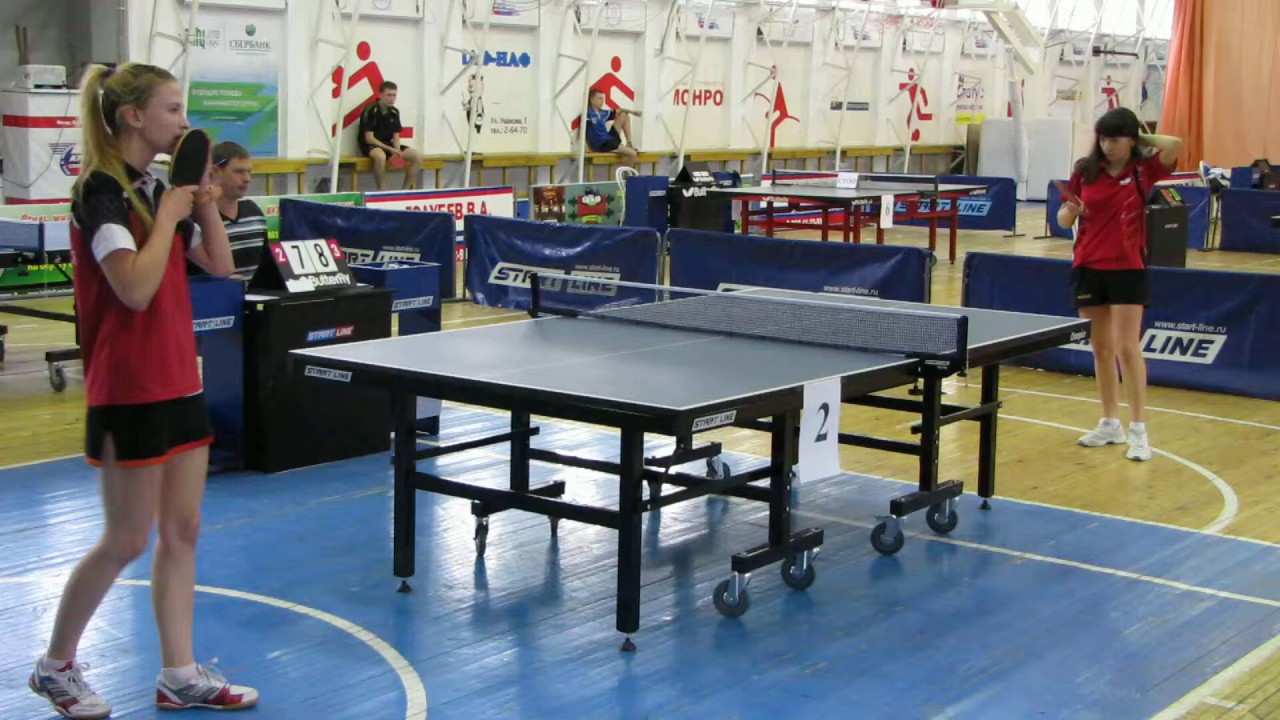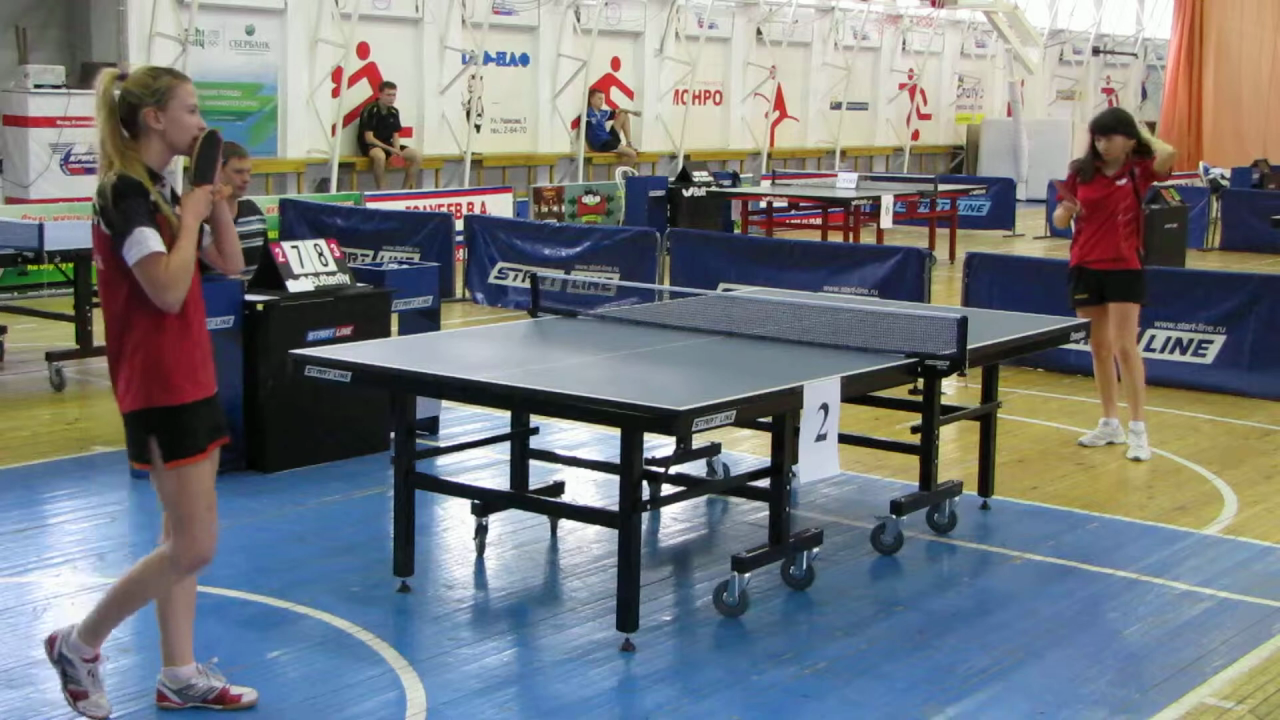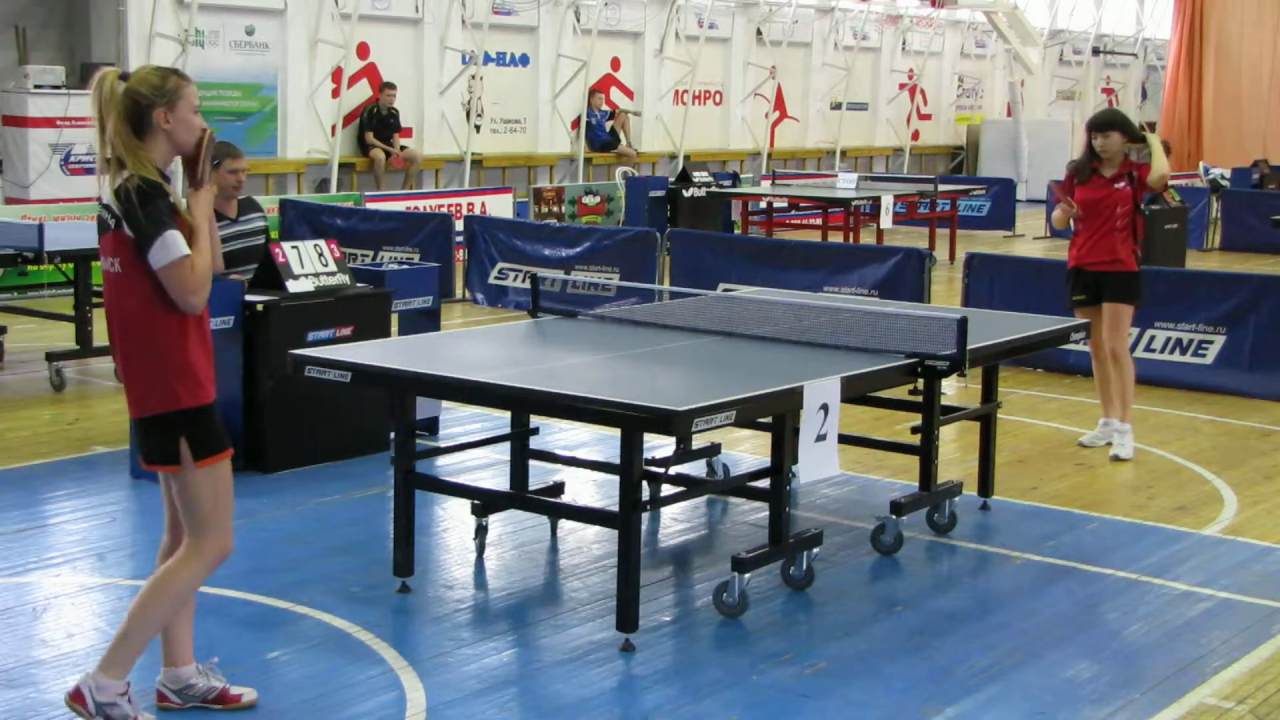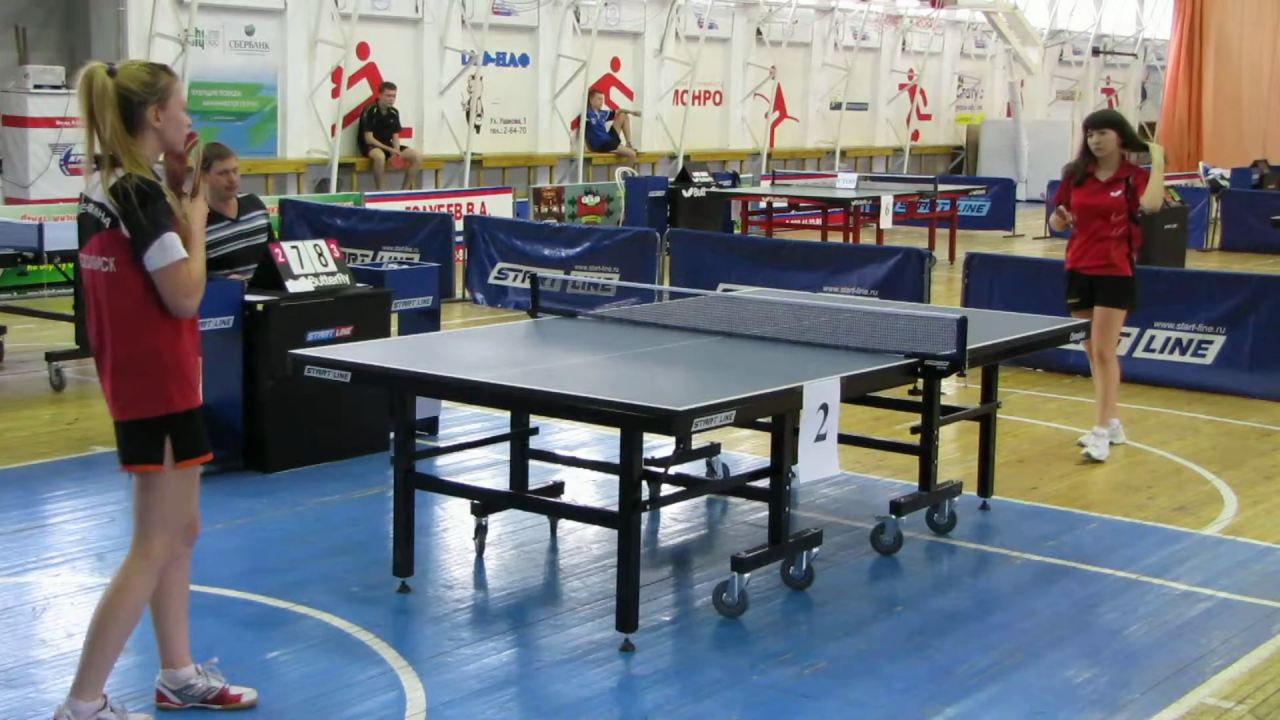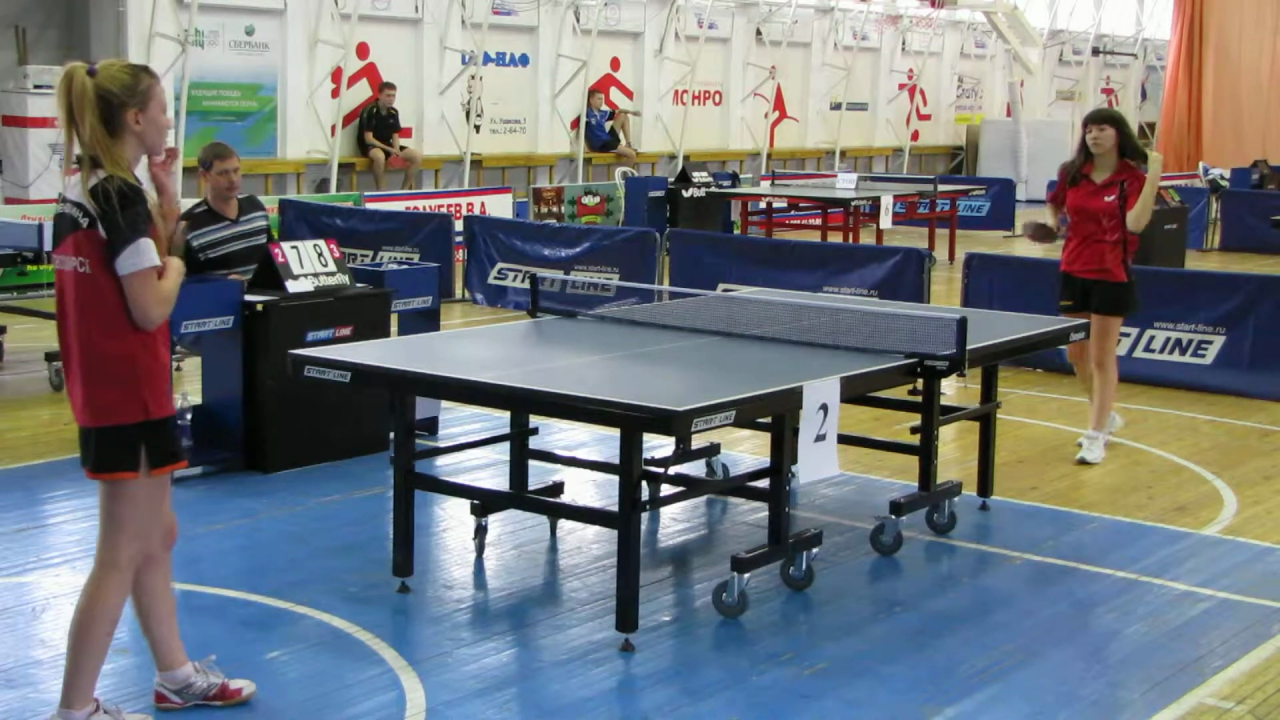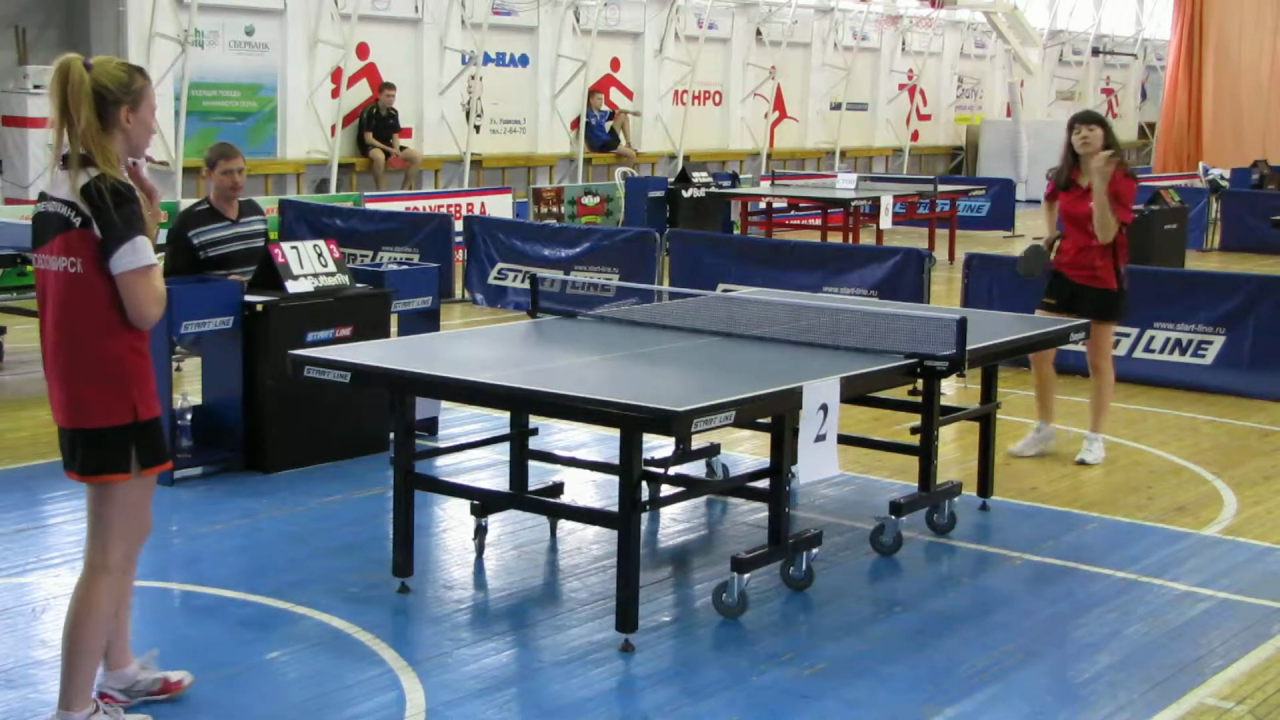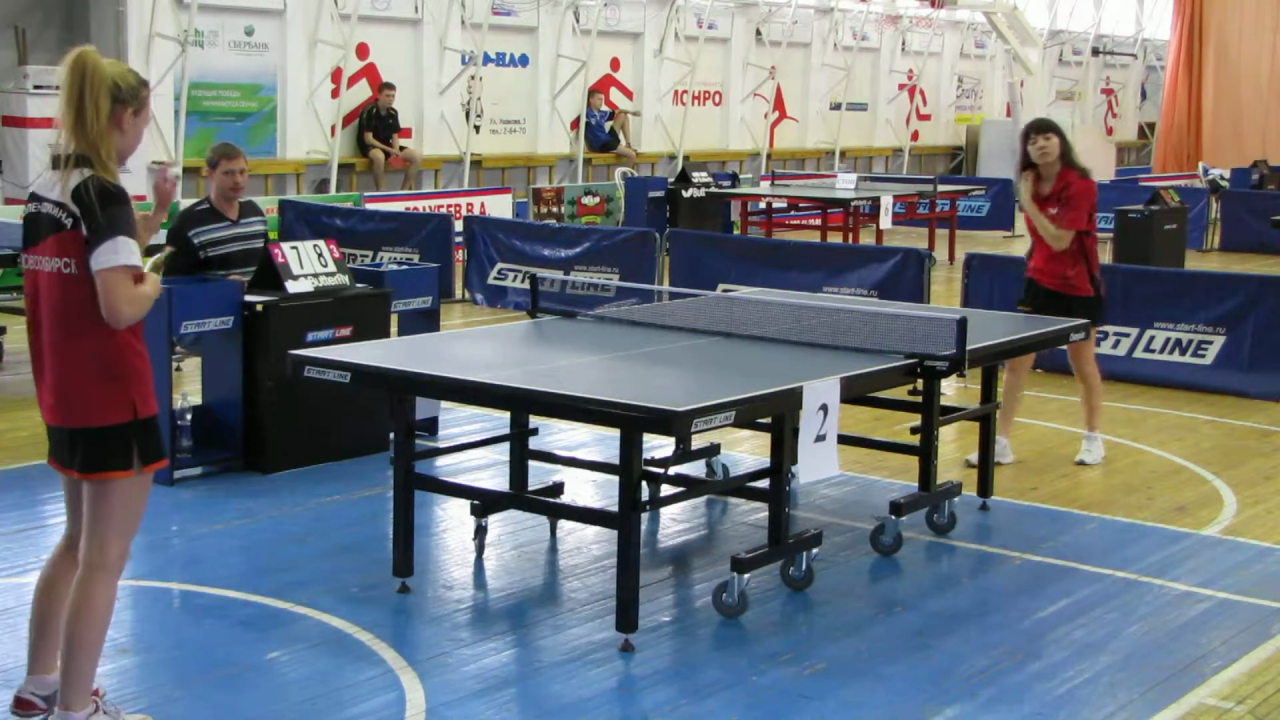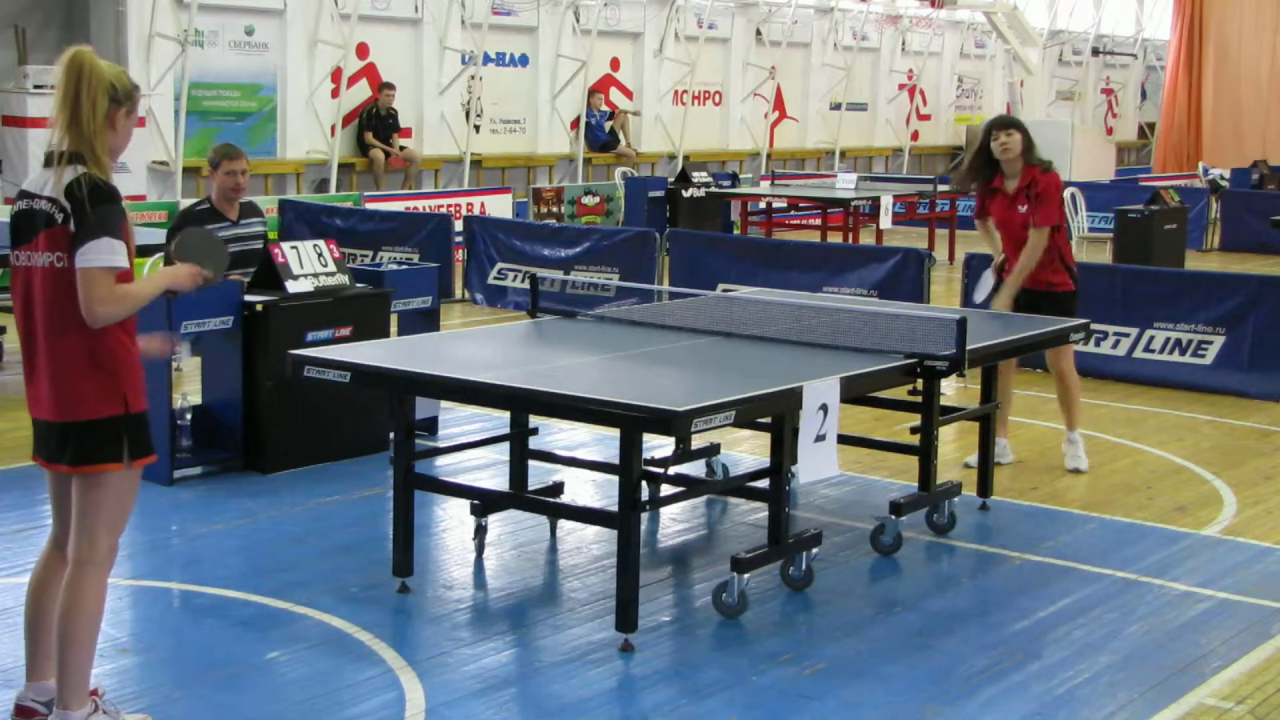
dt=0.3s
person 1, frame 1
left shoulder: (158, 187)
right shoulder: (99, 188)
left elbow: (221, 265)
right elbow: (135, 287)
left wrist: (204, 200)
right wrist: (169, 216)
left hip: (180, 379)
right hip: (130, 389)
left knee: (182, 532)
right knee: (127, 540)
right ankle: (56, 663)
person 1, frame 2
left shoulder: (164, 189)
right shoulder: (123, 191)
left elbow: (230, 264)
right elbow: (168, 291)
left wrist: (216, 200)
right wrist: (191, 217)
left hip: (191, 381)
right hip: (159, 389)
left knee: (186, 541)
right knee: (194, 547)
right ankle: (79, 643)
person 1, frame 3
left shoulder: (133, 186)
right shoulder: (144, 193)
left elbow: (211, 263)
right elbow: (194, 293)
left wrist: (201, 200)
right wrist: (199, 214)
left hip: (163, 385)
right hip: (175, 388)
left knee: (185, 537)
right knee: (208, 546)
person 1, frame 4
left shoulder: (106, 185)
right shoulder: (140, 193)
left elbow: (153, 268)
right elbow: (185, 297)
left wrist: (178, 191)
right wrist: (195, 223)
left hip: (137, 384)
right hip: (159, 389)
left knee: (178, 535)
right knee: (153, 550)
person 1, frame 5
left shoulder: (79, 189)
right shoulder: (120, 194)
right elbow: (151, 310)
left wrist: (164, 202)
right wrist: (177, 270)
left hip: (101, 391)
right hip: (129, 397)
left knee: (156, 537)
right knee: (120, 558)
person 1, frame 6
left shoulder: (58, 189)
right shoulder: (111, 194)
right elbow: (146, 309)
left wrist: (147, 215)
right wrist: (157, 269)
left hip: (77, 394)
right hip: (116, 397)
left knee: (127, 535)
right knee: (109, 558)
person 1, frame 7
left shoulder: (44, 191)
right shoulder: (101, 193)
right elbow: (120, 306)
left wrist: (149, 224)
right wrist: (153, 283)
left hip: (63, 397)
right hip: (111, 399)
left knee: (77, 543)
right knee: (104, 559)
person 1, frame 8
right shoulder: (93, 193)
right elbow: (99, 305)
left wrist: (134, 340)
right wrist: (167, 278)
right hip: (101, 398)
left knee: (65, 543)
right knee: (93, 556)
person 2, frame 1
left shoulder: (1143, 171)
right shoulder: (1084, 171)
left elbow: (1175, 144)
right elbow: (1063, 220)
left wrist: (1142, 138)
right wrist: (1070, 210)
left hip: (1127, 269)
right hip: (1088, 268)
left knee: (1127, 348)
right knee: (1100, 348)
left ankle: (1138, 430)
right ankle: (1110, 423)
person 2, frame 2
left shoulder: (1139, 171)
right shoulder: (1080, 171)
left elbow: (1168, 153)
right elbow: (1059, 221)
left wrist: (1144, 137)
right wrist: (1066, 210)
left hip: (1124, 269)
right hip: (1085, 268)
left knee: (1125, 347)
right knee: (1099, 348)
left ankle: (1137, 429)
right ankle: (1110, 423)
person 2, frame 3
left shoulder: (1137, 172)
right shoulder: (1078, 172)
left elbow: (1161, 177)
right elbow: (1058, 222)
left wrist: (1154, 142)
right wrist: (1064, 212)
left hip: (1121, 269)
right hip: (1083, 268)
left knee: (1116, 347)
right knee: (1096, 349)
left ankle: (1124, 429)
right ankle: (1108, 422)
person 2, frame 4
left shoulder: (1135, 177)
right shoulder: (1075, 175)
left elbow: (1152, 205)
right elbow: (1057, 223)
left wrist: (1157, 160)
right wrist: (1061, 218)
left hip: (1115, 273)
right hip: (1079, 271)
left knee: (1104, 351)
right knee: (1093, 352)
left ankle: (1101, 432)
right ankle: (1111, 424)
person 2, frame 5
left shoulder: (1134, 178)
right shoulder: (1071, 173)
left elbow: (1136, 224)
right elbow: (1054, 208)
left wrist: (1154, 173)
right wrist: (1053, 227)
left hip: (1111, 277)
right hip: (1073, 272)
left knee: (1102, 356)
right knee: (1074, 355)
left ankle: (1094, 436)
right ankle: (1108, 415)
person 2, frame 6
left shoulder: (1121, 181)
right shoulder: (1062, 177)
left elbow: (1105, 235)
left wrist: (1099, 184)
left hip: (1102, 281)
right hip: (1064, 274)
left knee: (1098, 361)
right knee: (1039, 353)
left ankle: (1094, 438)
right ankle: (1043, 429)
person 2, frame 7
left shoulder: (1080, 184)
right shoulder: (1029, 184)
left elbow: (1060, 241)
left wrist: (1027, 202)
right wrist: (1036, 241)
left hip: (1078, 288)
right hip: (1038, 283)
left knee: (1083, 366)
right knee: (1016, 362)
left ankle: (1093, 437)
right ankle: (1000, 443)
person 2, frame 8
left shoulder: (1046, 181)
right shoulder: (988, 186)
left elbow: (1038, 244)
left wrist: (1007, 293)
right wrist: (998, 253)
left hip: (1054, 284)
right hip: (1013, 283)
left knee: (1061, 366)
right knee: (1001, 363)
left ankle: (1073, 438)
right ankle: (999, 444)
